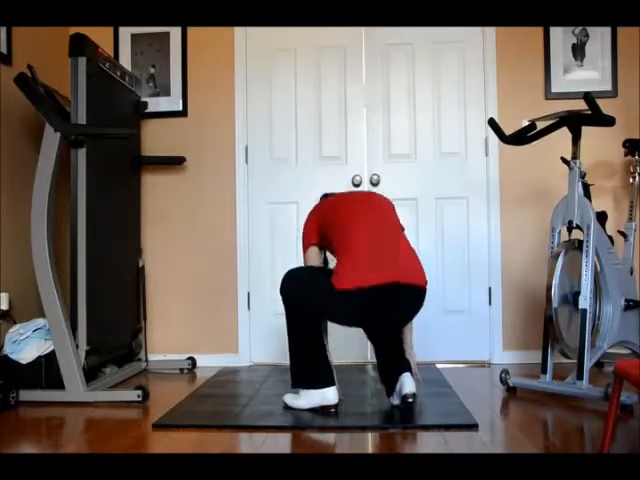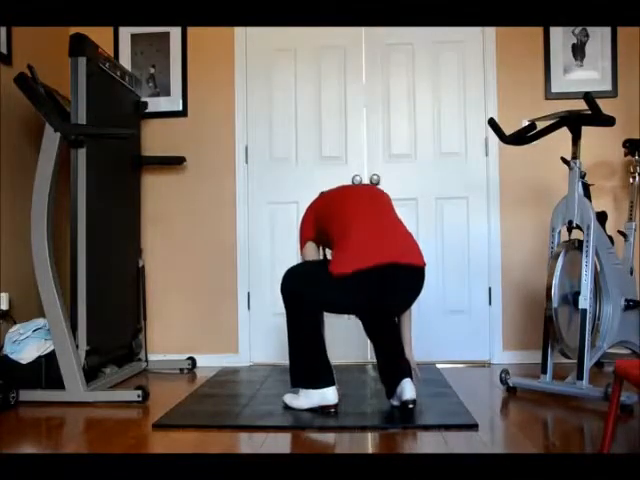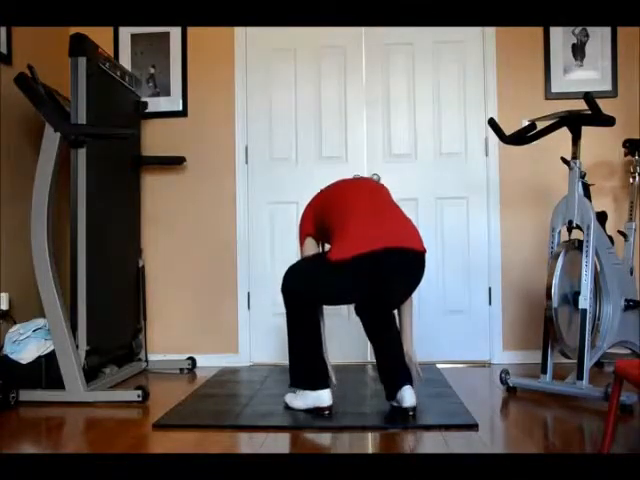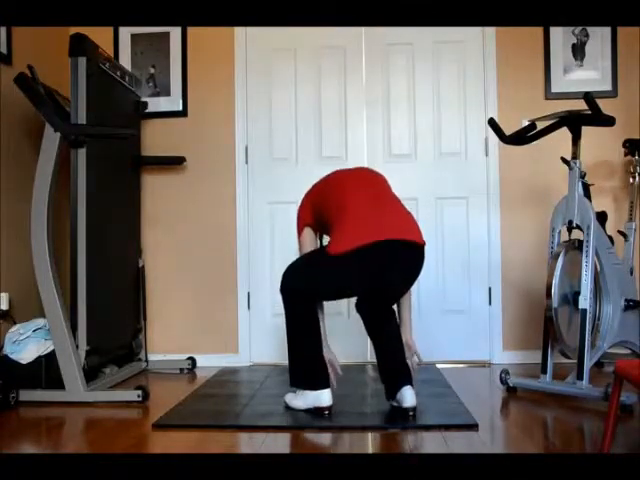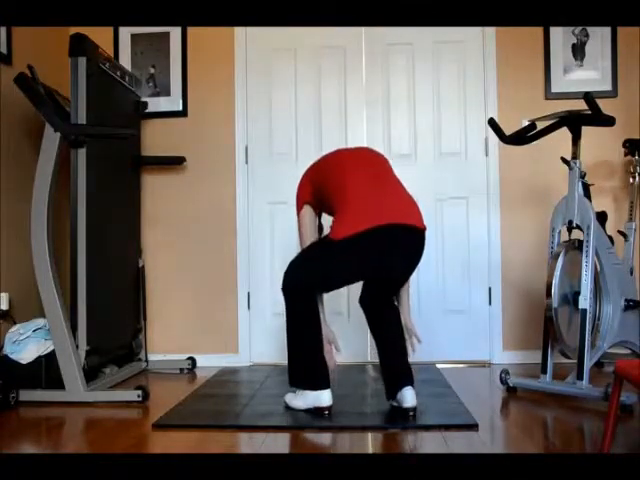
dt=0.3s
person 1, frame 1
left shoulder: (318, 213)
right shoulder: (381, 202)
left elbow: (315, 285)
left wrist: (324, 354)
right wrist: (408, 350)
left hip: (359, 290)
right hip: (414, 290)
left knee: (293, 286)
left ankle: (319, 389)
right ankle: (400, 378)
person 1, frame 2
left shoulder: (315, 210)
right shoulder: (377, 194)
left elbow: (313, 282)
left wrist: (319, 356)
right wrist: (406, 344)
left hip: (359, 274)
right hip: (412, 272)
left knee: (293, 285)
right knee: (377, 309)
left ankle: (319, 388)
right ankle: (401, 383)
person 1, frame 3
left shoulder: (315, 209)
right shoulder: (377, 189)
left elbow: (313, 281)
left wrist: (320, 352)
right wrist: (405, 340)
left hip: (358, 259)
right hip: (413, 258)
left knee: (294, 285)
right knee: (376, 308)
left ankle: (315, 390)
right ankle: (402, 388)
person 1, frame 4
left shoulder: (313, 199)
right shoulder: (374, 179)
left elbow: (313, 276)
left wrist: (323, 346)
right wrist: (405, 331)
left hip: (359, 251)
right hip: (412, 250)
left knee: (294, 285)
right knee: (376, 305)
left ankle: (315, 390)
right ankle: (402, 388)
person 1, frame 5
left shoulder: (312, 178)
right shoulder: (375, 159)
left elbow: (312, 255)
left wrist: (322, 325)
right wrist: (404, 313)
left hip: (360, 234)
right hip: (413, 233)
left knee: (296, 284)
right knee: (379, 300)
left ankle: (315, 390)
right ankle: (403, 389)
